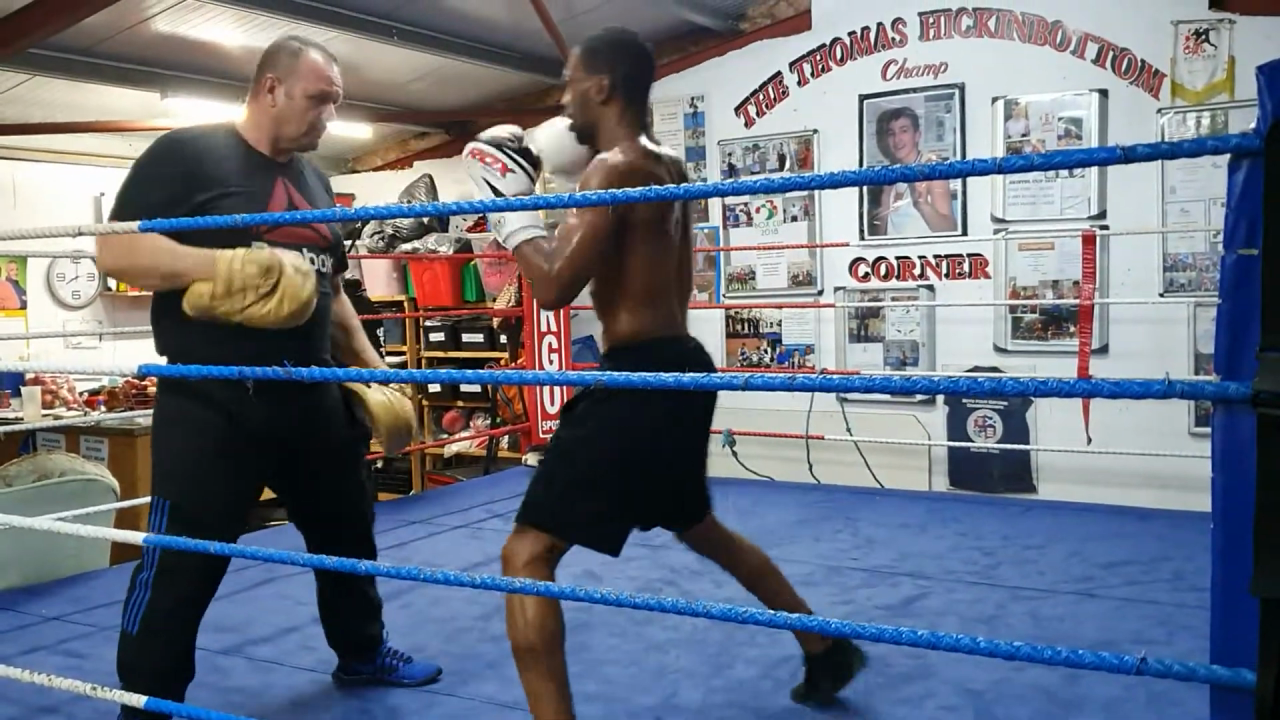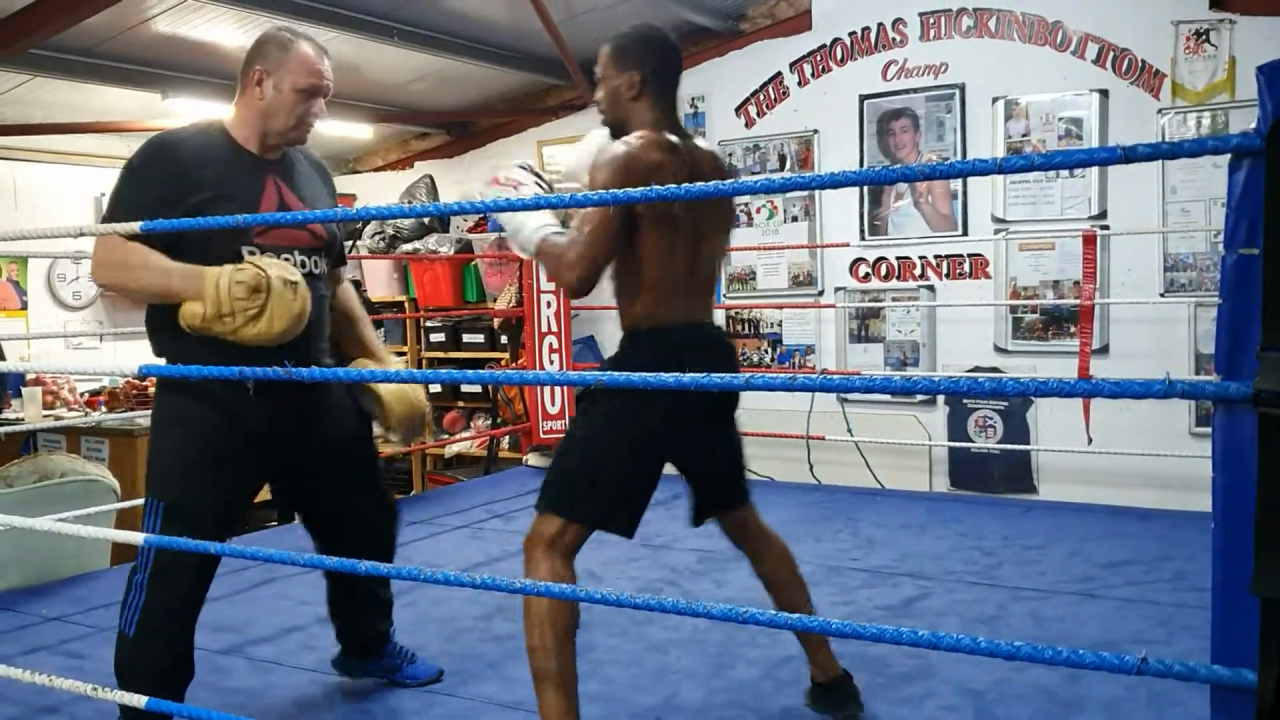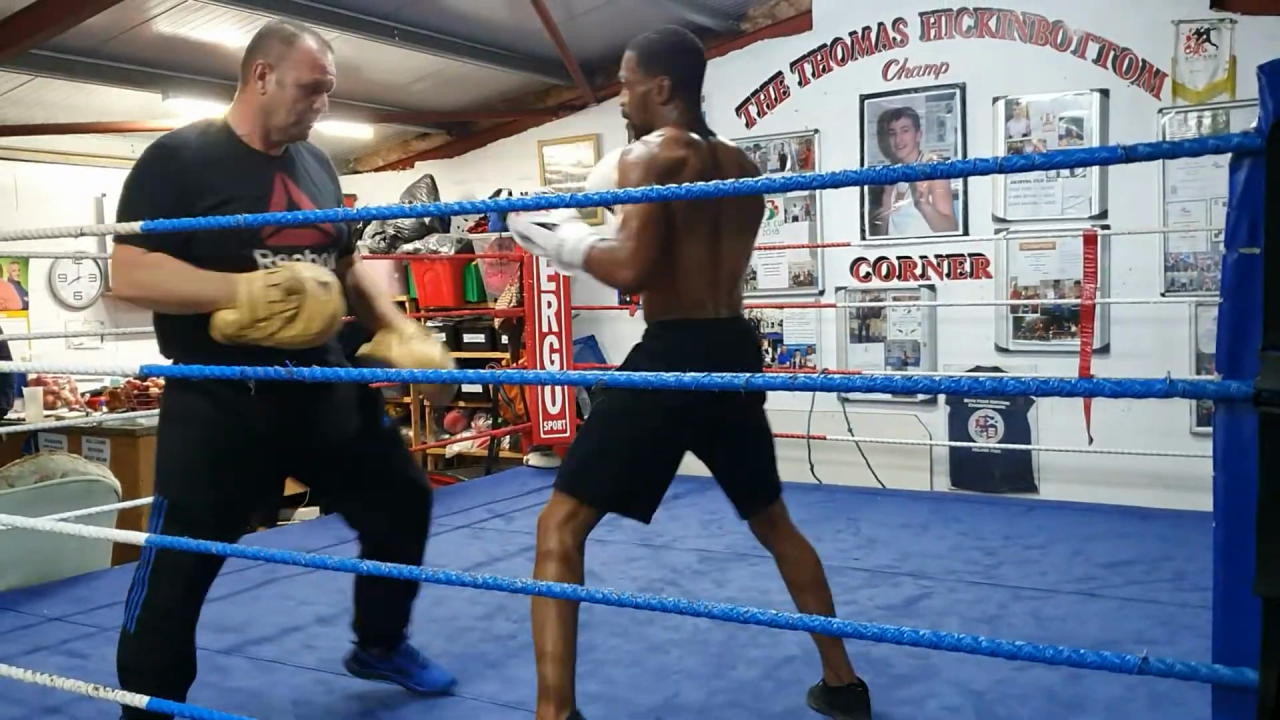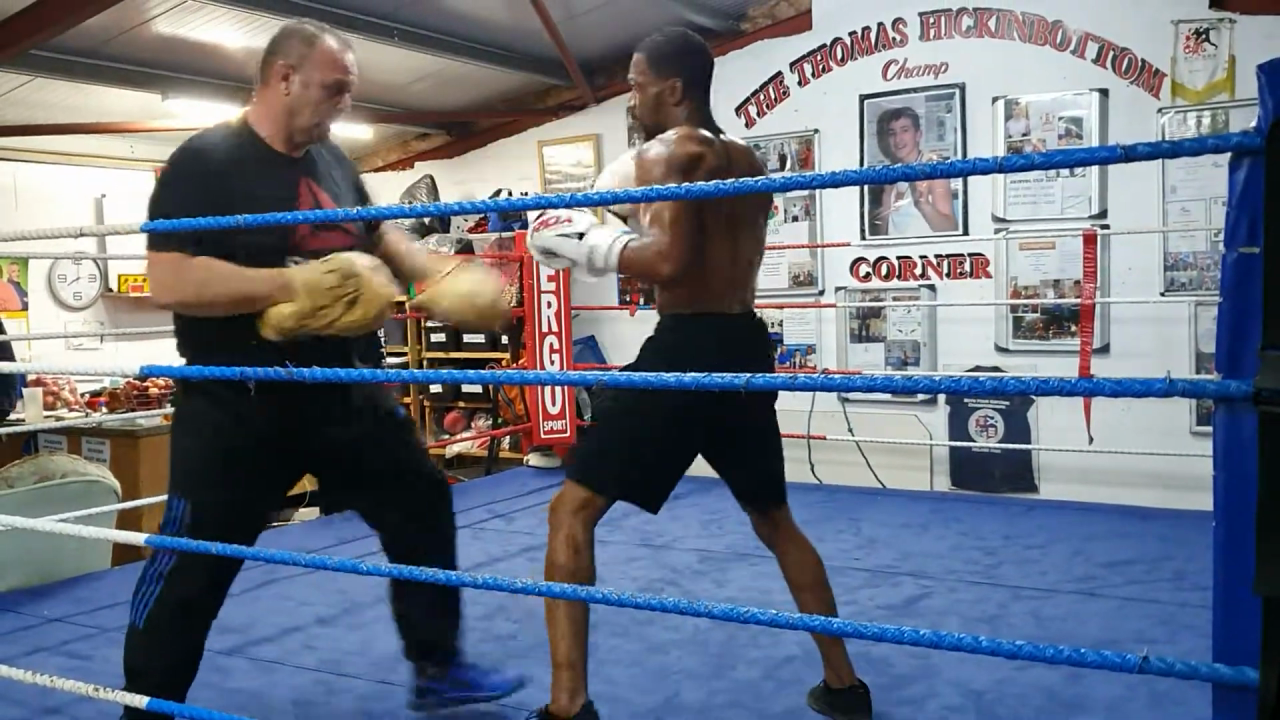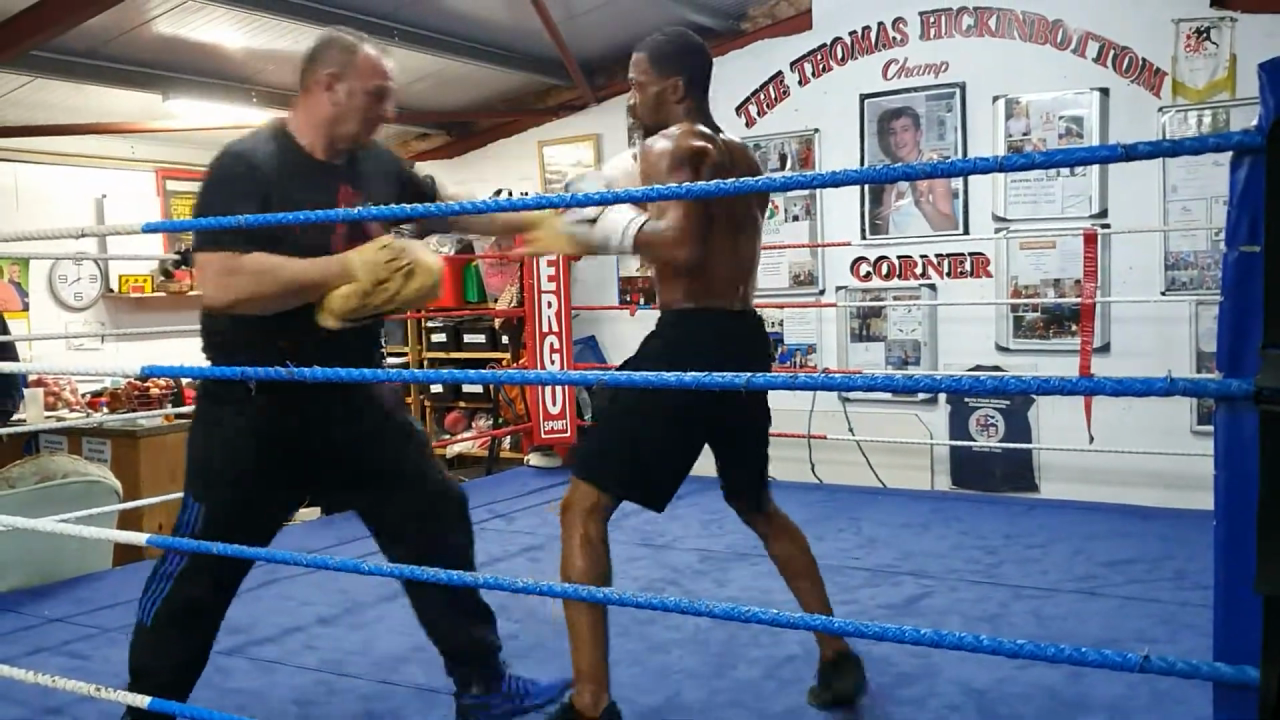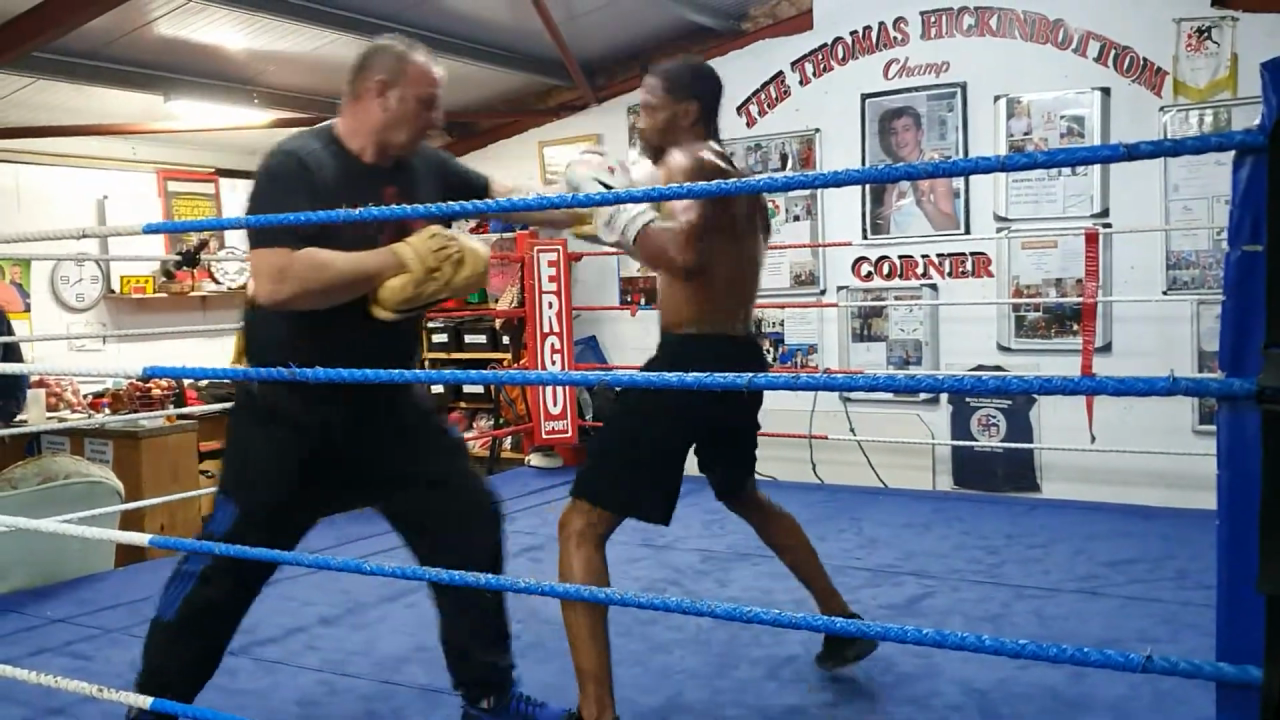
dt=0.1s
person 1, frame 1
left shoulder: (313, 179)
right shoulder: (188, 154)
right elbow: (115, 250)
left wrist: (370, 370)
right wrist: (218, 269)
left hip: (312, 397)
right hip: (214, 403)
left knee: (347, 528)
right knee: (180, 561)
left ankle: (361, 651)
person 1, frame 2
left shoulder: (312, 172)
right shoulder: (176, 156)
right elbow: (110, 259)
left wrist: (376, 359)
right wrist: (210, 286)
left hip: (317, 393)
right hip: (214, 402)
left knee: (367, 516)
right knee: (178, 560)
left ankle: (369, 645)
person 1, frame 3
left shoulder: (314, 165)
right shoulder: (182, 158)
left elbow: (342, 268)
right elbow: (128, 270)
left wrist: (398, 330)
right wrist: (240, 294)
left hip: (325, 391)
right hip: (223, 402)
left knee: (401, 502)
right knee: (180, 559)
left ankle: (380, 644)
person 1, frame 4
left shoulder: (329, 158)
right shoulder: (207, 163)
left elbow: (381, 238)
right elbow: (169, 282)
left wrist: (447, 277)
right wrist: (294, 287)
left hip: (344, 391)
right hip: (242, 402)
left knee: (423, 508)
right knee: (192, 562)
person 1, frame 5
left shoulder: (372, 164)
right shoulder: (248, 166)
left elbow: (452, 208)
right elbow: (222, 282)
right wrist: (352, 271)
left hip: (354, 400)
right hip: (257, 409)
left knee: (436, 519)
right knee: (201, 563)
person 1, frame 6
left shoulder: (424, 167)
right shoulder: (297, 167)
left elbow: (504, 198)
right elbow: (274, 281)
right wrist: (403, 263)
left hip: (390, 405)
right hip: (292, 408)
left knee: (472, 531)
right knee: (230, 558)
person 2, frame 1
left shoulder: (613, 169)
right shoulder: (668, 167)
left elbow: (555, 286)
left wrist: (508, 201)
left hip: (638, 382)
right hip: (677, 371)
left knee: (526, 556)
right knee: (701, 529)
right ankle: (823, 647)
person 2, frame 2
left shoulder: (623, 156)
right shoulder: (714, 168)
left elbow: (578, 275)
left wrist: (528, 217)
left hip: (652, 364)
right hip: (709, 357)
left knee: (549, 541)
right knee: (741, 521)
person 2, frame 3
left shoulder: (649, 155)
right shoulder: (742, 167)
left elbow: (634, 269)
left wrist: (560, 234)
left hip: (672, 357)
right hip: (734, 353)
left knee: (560, 525)
right knee: (770, 519)
person 2, frame 4
left shoulder: (666, 153)
right shoulder: (747, 163)
left elbow: (669, 263)
left wrist: (590, 242)
left hip: (686, 350)
right hip: (745, 346)
left knee: (573, 509)
right knee: (772, 517)
person 2, frame 5
left shoulder: (669, 148)
right shoulder: (744, 162)
left elbow: (682, 248)
left wrist: (613, 221)
right wrist: (630, 207)
left hip: (687, 345)
right hip: (744, 342)
left knee: (582, 508)
right knee: (758, 508)
right ankle: (835, 659)
person 2, frame 6
left shoulder: (684, 166)
right shoulder: (741, 187)
left elbow: (680, 253)
left wrist: (613, 209)
right wrist: (637, 218)
left hip: (688, 368)
right hip: (739, 366)
left knee: (580, 528)
right knee: (743, 497)
right ankle: (841, 621)
